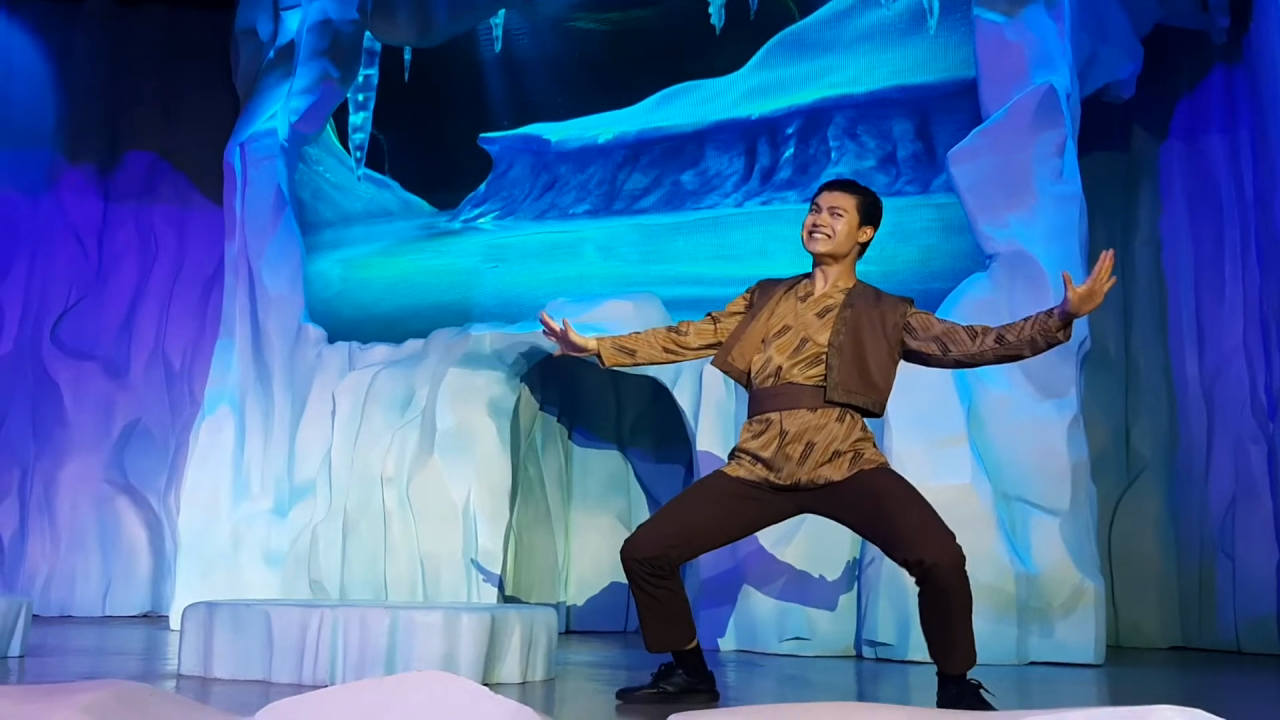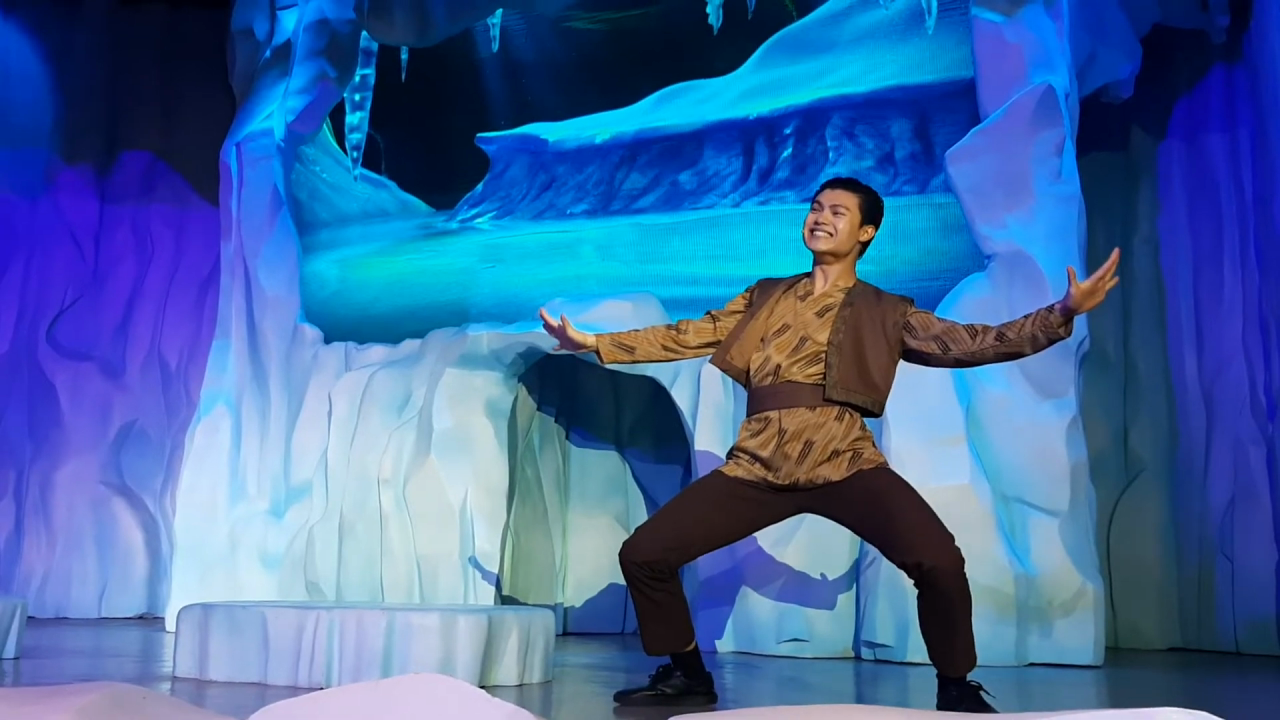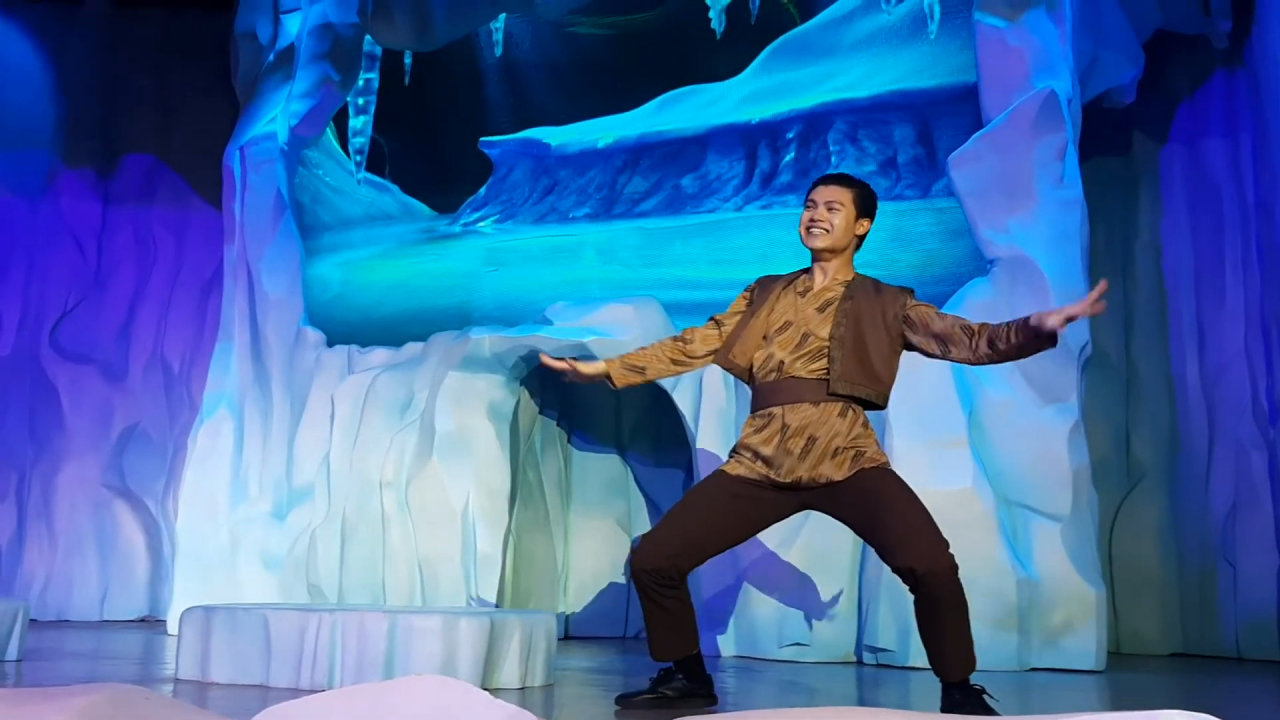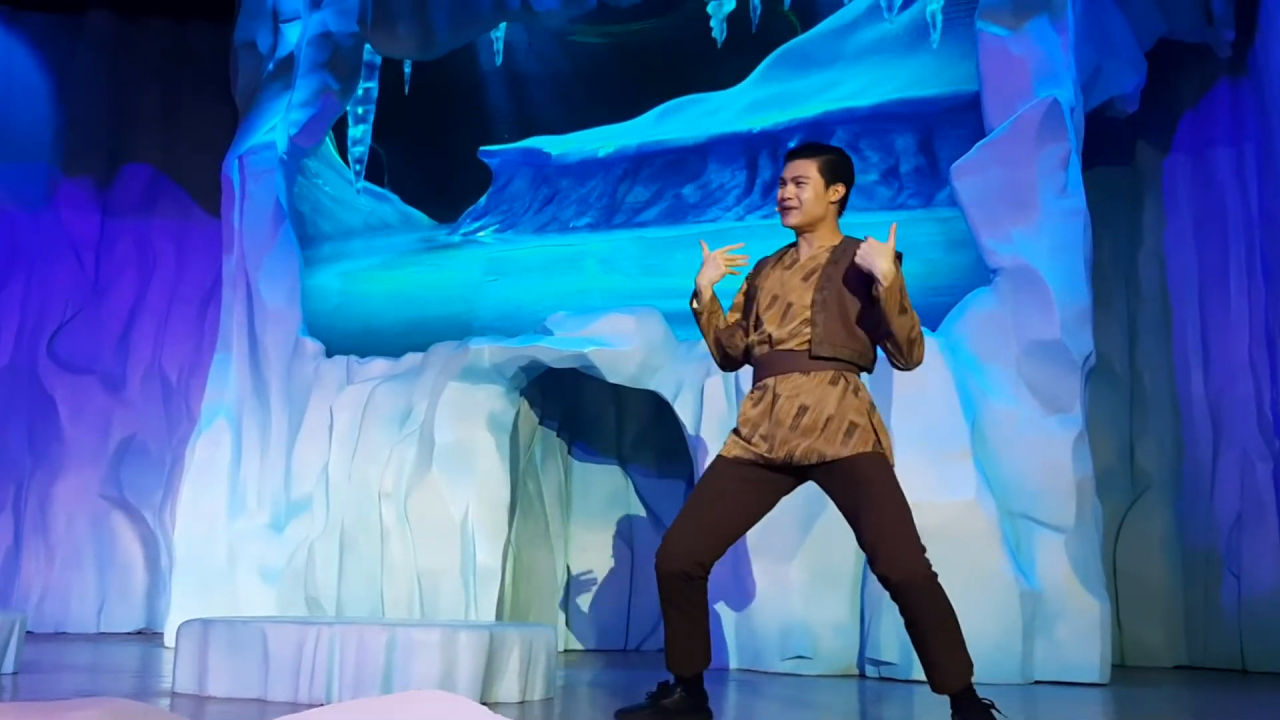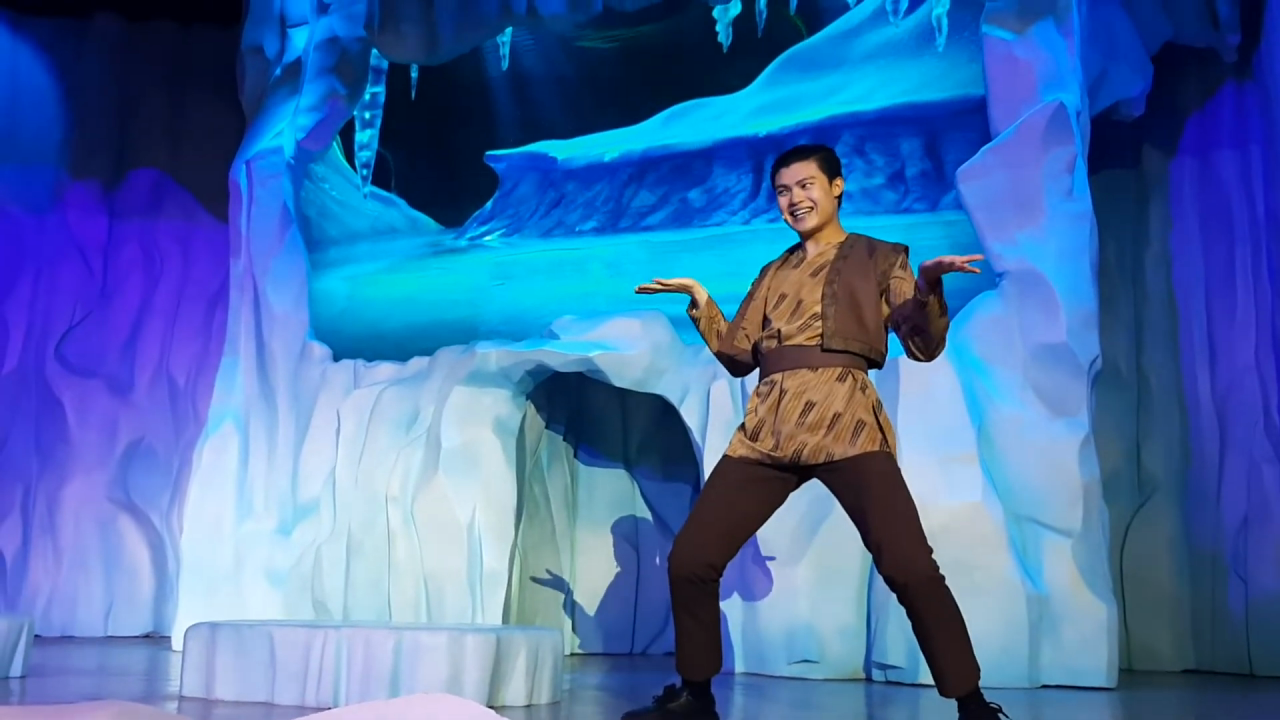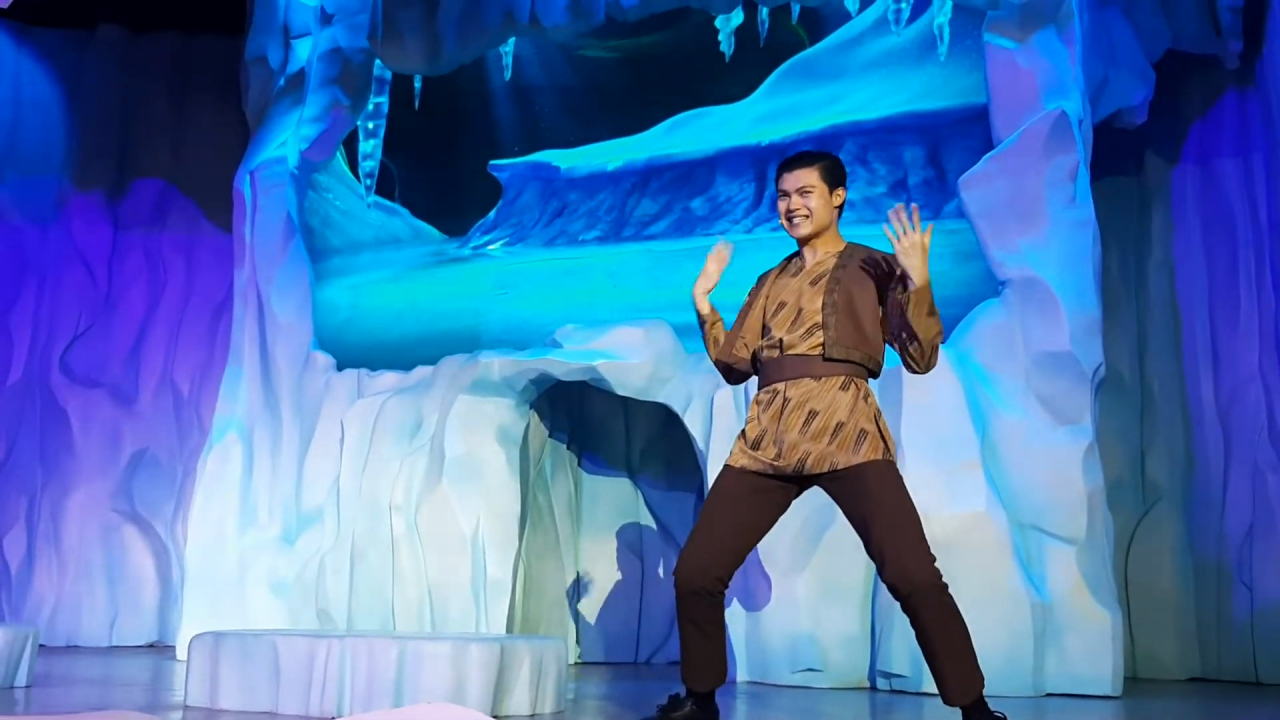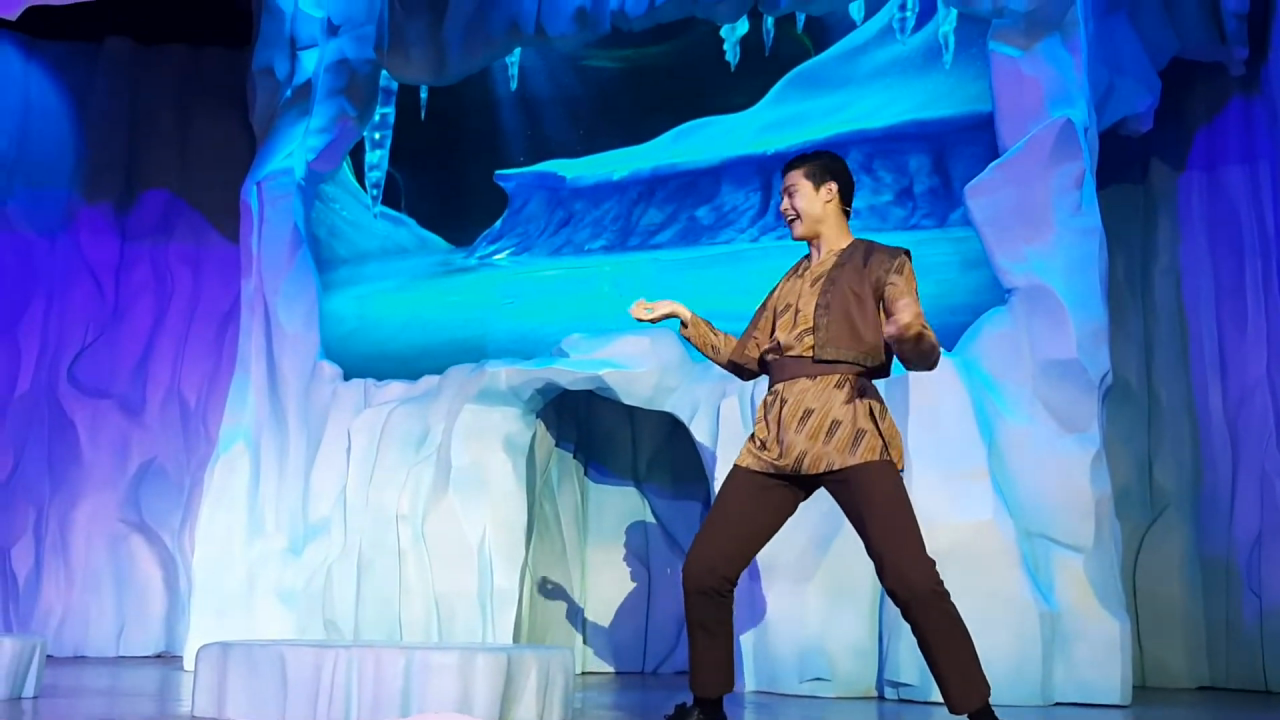
dt=0.7s
person 1, frame 1
left shoulder: (886, 314)
right shoulder: (765, 299)
left elbow: (968, 345)
right elbow: (690, 338)
left wrist: (1061, 317)
right wrist: (596, 346)
left hip: (845, 463)
right hip: (758, 467)
left knee: (940, 560)
right knee: (644, 551)
left ankle: (956, 687)
right ankle: (689, 674)
person 1, frame 2
left shoulder: (886, 313)
right shoulder: (764, 297)
left elbow: (970, 343)
right elbow: (688, 336)
left wrist: (1062, 313)
right wrist: (593, 342)
left hip: (844, 463)
right hip: (756, 465)
left knee: (940, 562)
right knee: (643, 554)
left ankle: (955, 688)
right ankle: (687, 675)
person 1, frame 3
left shoulder: (886, 304)
right shoulder: (766, 293)
left elbow: (970, 340)
right elbow: (695, 345)
left wrist: (1039, 327)
right wrist: (603, 367)
left hip: (846, 457)
right hip: (761, 461)
left knee: (930, 566)
right knee: (653, 559)
person 1, frame 4
left shoulder: (869, 260)
right shoulder: (765, 269)
left elbow: (908, 356)
right elbow: (729, 354)
left wrist: (886, 279)
right wrist: (705, 291)
left hip: (841, 428)
right hip: (761, 432)
left knee: (905, 568)
right knee: (677, 558)
person 1, frame 5
left shoulder: (880, 258)
right shoulder: (773, 273)
left elbow: (924, 346)
right elbow: (737, 356)
left wrist: (929, 286)
right wrist: (699, 300)
left hip: (846, 424)
right hip: (766, 430)
left knee: (911, 568)
right knee: (689, 561)
person 1, frame 6
left shoulder: (877, 268)
right shoulder: (770, 283)
left elbow: (920, 358)
right elbow: (733, 364)
left wrist: (917, 281)
right wrist: (704, 298)
left hip: (846, 432)
right hip: (767, 438)
left knee: (914, 576)
right knee: (696, 572)
person 1, frame 7
left shoulder: (882, 261)
right shoulder: (791, 278)
left elbow: (915, 349)
right elbow: (747, 361)
left wrist: (912, 336)
right wrist: (684, 316)
left hip: (851, 433)
right hip: (776, 439)
left knee: (912, 579)
right knee: (705, 568)
